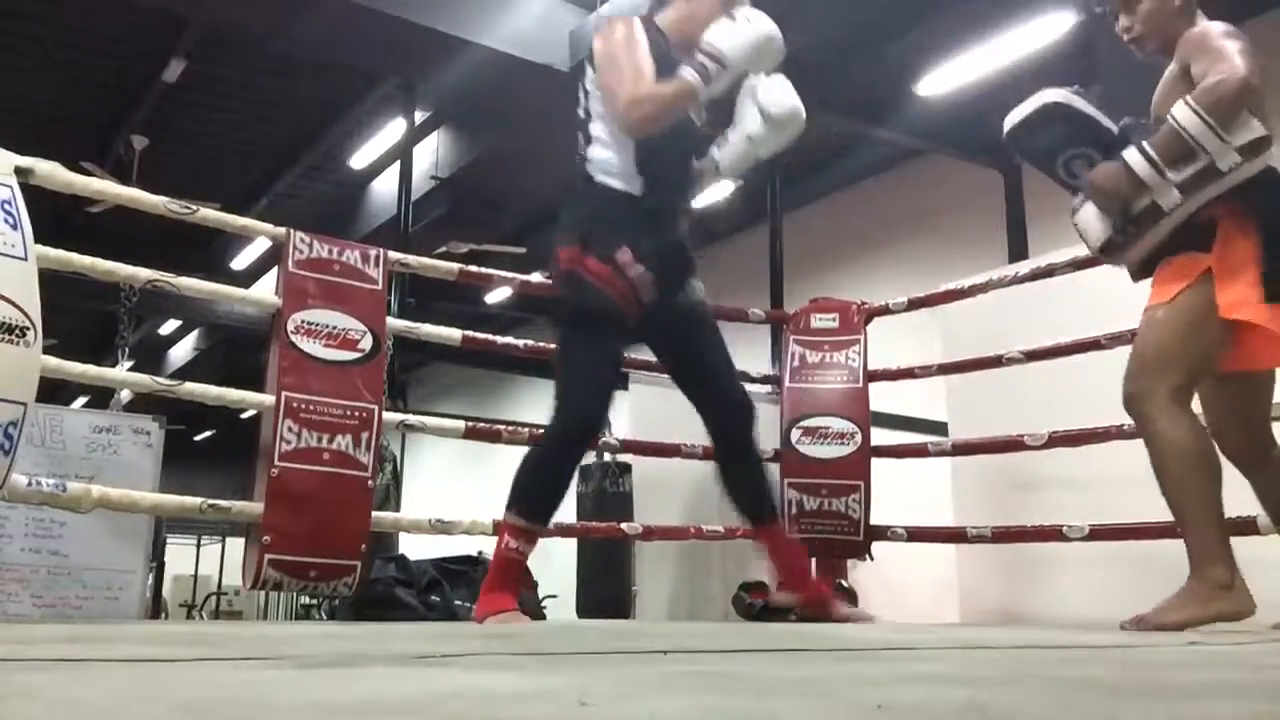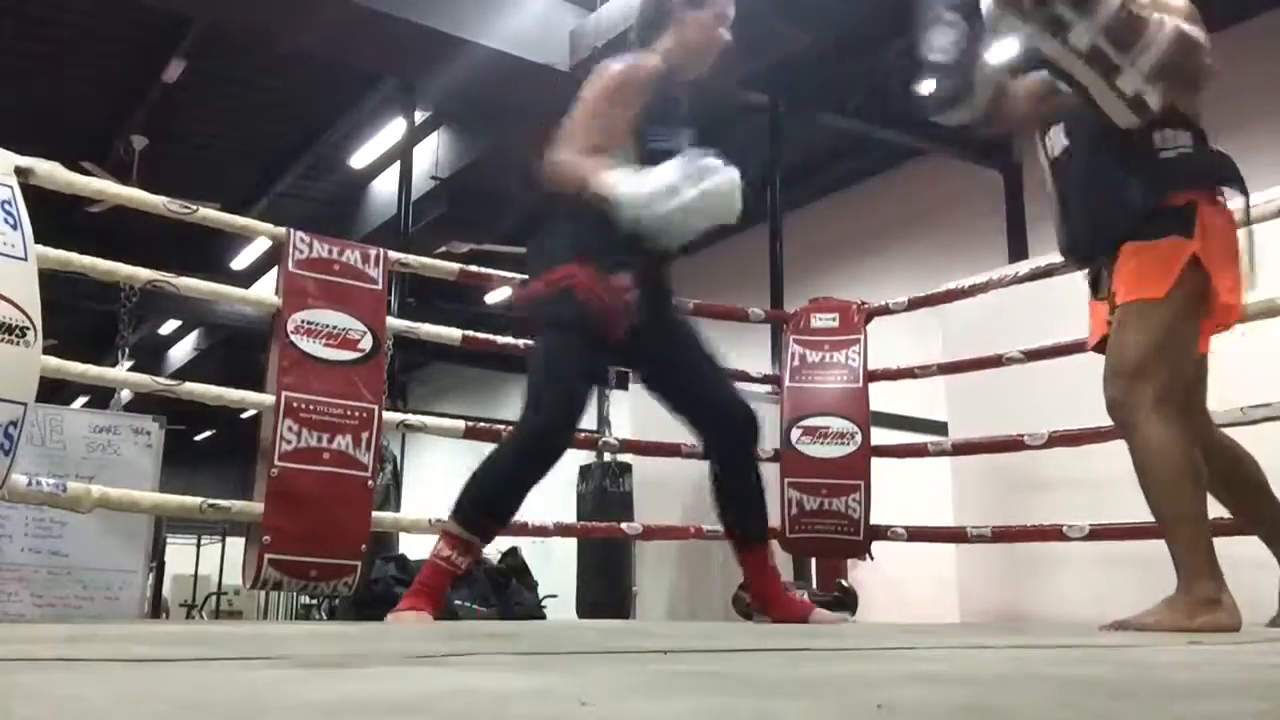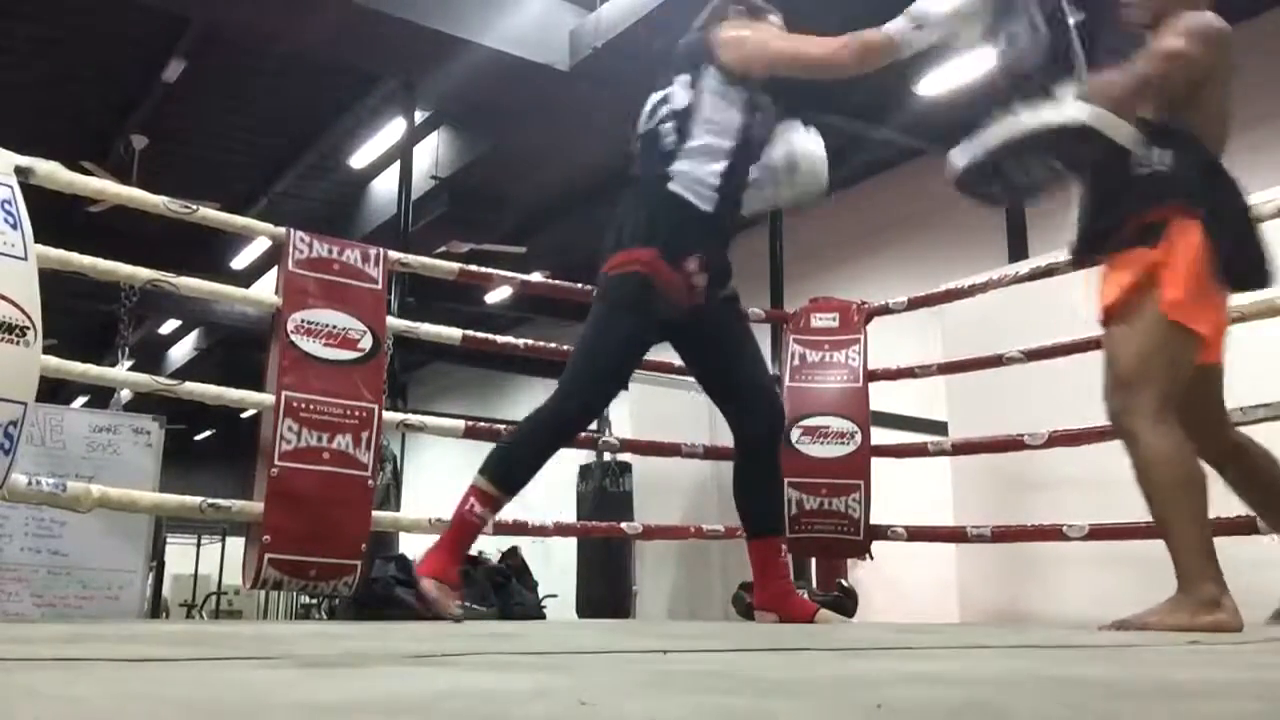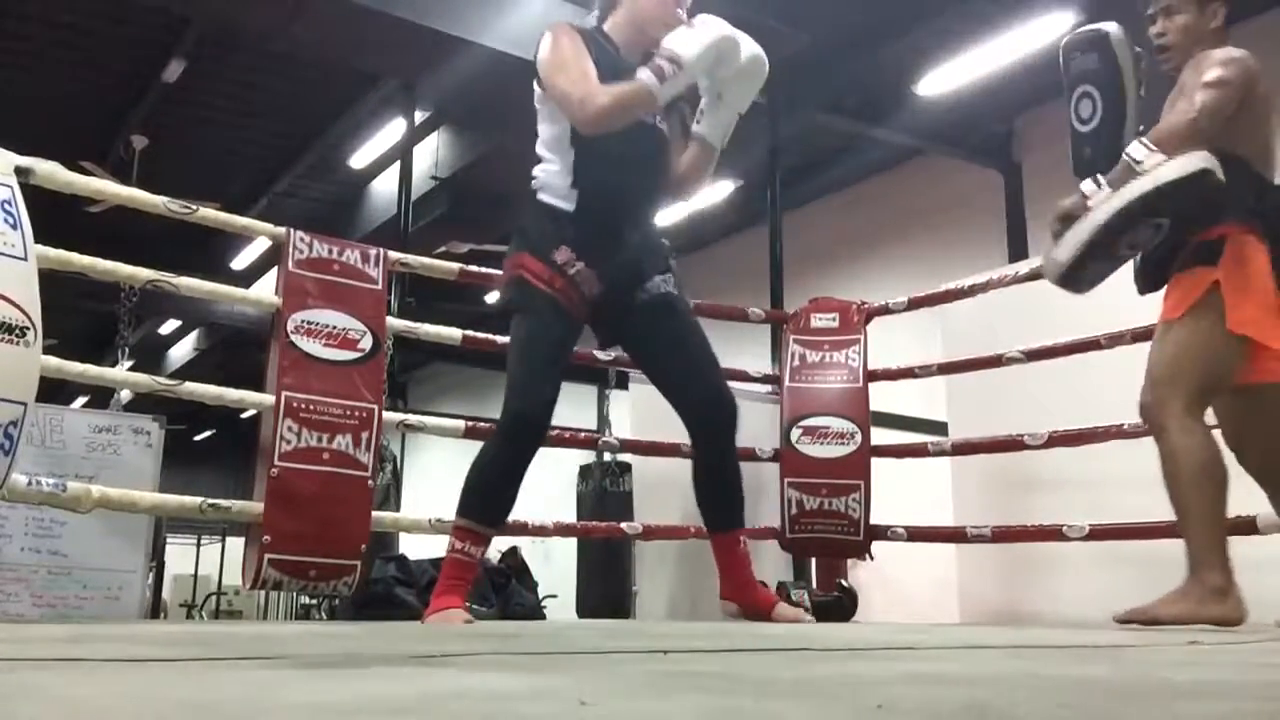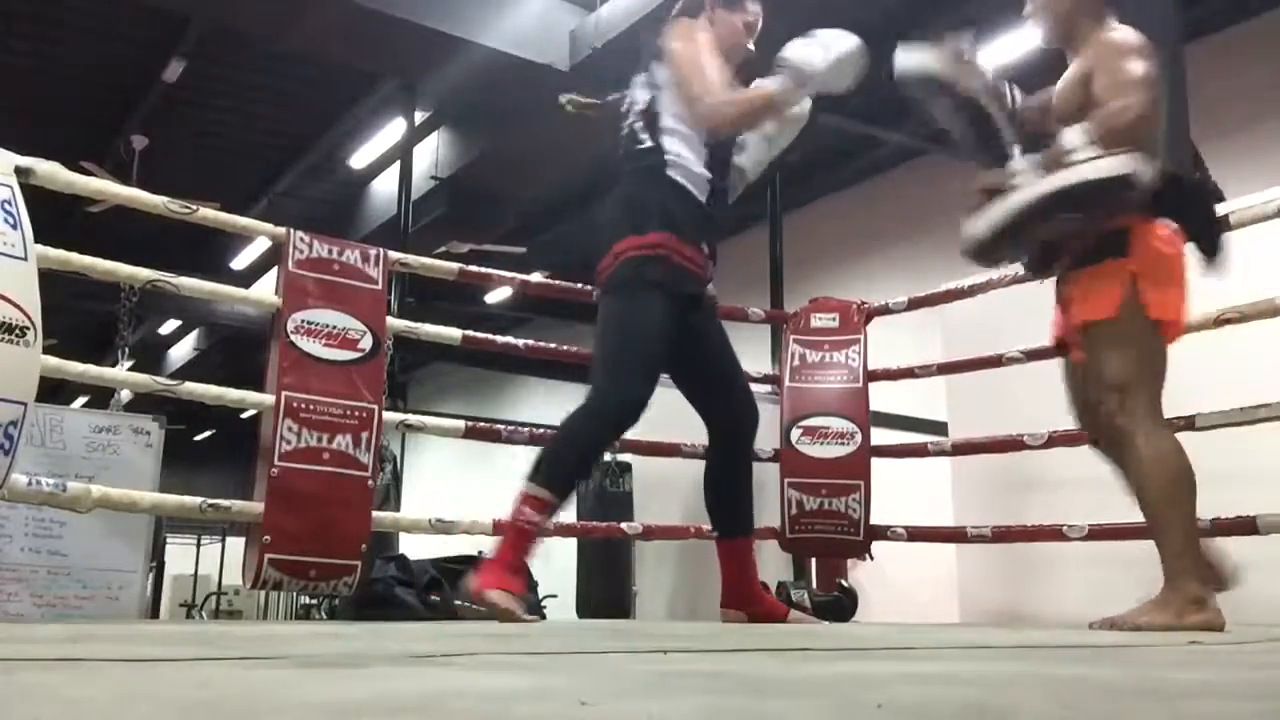
dt=0.5s
person 1, frame 1
right shoulder: (1181, 76)
left wrist: (1129, 170)
right wrist: (1126, 183)
left hip: (1223, 249)
right hip: (1216, 255)
left knee: (1150, 391)
left ankle: (1213, 578)
person 1, frame 2
right shoulder: (1055, 77)
left elbow: (1187, 66)
right elbow: (989, 105)
left hip: (1168, 227)
right hip: (1121, 248)
left knee: (1135, 400)
right knee: (1184, 425)
left ankle: (1200, 595)
person 1, frame 3
right shoulder: (1171, 53)
left elbow: (1123, 90)
left wrist: (1063, 100)
left hip: (1167, 244)
right hip: (1150, 247)
left knee: (1138, 407)
right knee: (1208, 431)
left ankle: (1203, 595)
person 1, frame 4
left shoulder: (1227, 66)
right shoulder: (1198, 90)
left elbow: (1180, 136)
left wrist: (1095, 194)
left hip: (1227, 263)
right hip: (1217, 272)
left knee: (1167, 405)
left ankle: (1209, 583)
person 1, frame 5
right shoulder: (1082, 68)
left elbow: (1130, 114)
right elbow: (1032, 117)
left wrist: (1044, 168)
left hip: (1122, 249)
right hip: (1091, 259)
left knee: (1130, 414)
right knee: (1100, 421)
left ankle: (1187, 593)
right ankle: (1199, 562)
person 2, frame 1
left shoulder: (688, 72)
right elbow: (635, 112)
left wrist: (742, 144)
right wrist: (712, 65)
left hip: (660, 256)
right hip: (601, 251)
left knee: (731, 414)
right knee: (581, 420)
left ankle: (803, 586)
right ankle: (498, 592)
person 2, frame 2
left shoulder: (680, 99)
right shoulder: (632, 72)
right elbow: (564, 162)
left wrist: (704, 193)
right wrist: (626, 191)
left hip: (636, 295)
right hip: (582, 280)
left knee: (733, 427)
right knee: (546, 429)
left ankle: (772, 597)
right ankle: (422, 597)
person 2, frame 3
left shoulder: (703, 88)
right elbow: (831, 54)
left wrist: (767, 183)
left hip: (700, 275)
right hip: (652, 262)
left knee: (761, 423)
right knee: (572, 409)
left ankle: (777, 599)
right ankle: (443, 559)
person 2, frame 4
left shoulder: (656, 93)
left elbow: (679, 183)
right elbow: (591, 112)
left wrist: (719, 109)
right wrist: (675, 66)
left hip: (634, 266)
right hip: (559, 261)
left knee: (713, 410)
right knee: (523, 422)
left ankle: (742, 591)
right ankle: (449, 593)
person 2, frame 5
left shoulder: (686, 72)
right elbow: (722, 115)
left wrist: (765, 138)
right wrist: (799, 72)
left hip: (684, 259)
right hip: (653, 247)
left knee: (735, 416)
right knee: (621, 397)
left ankle: (744, 597)
right ankle: (501, 569)
